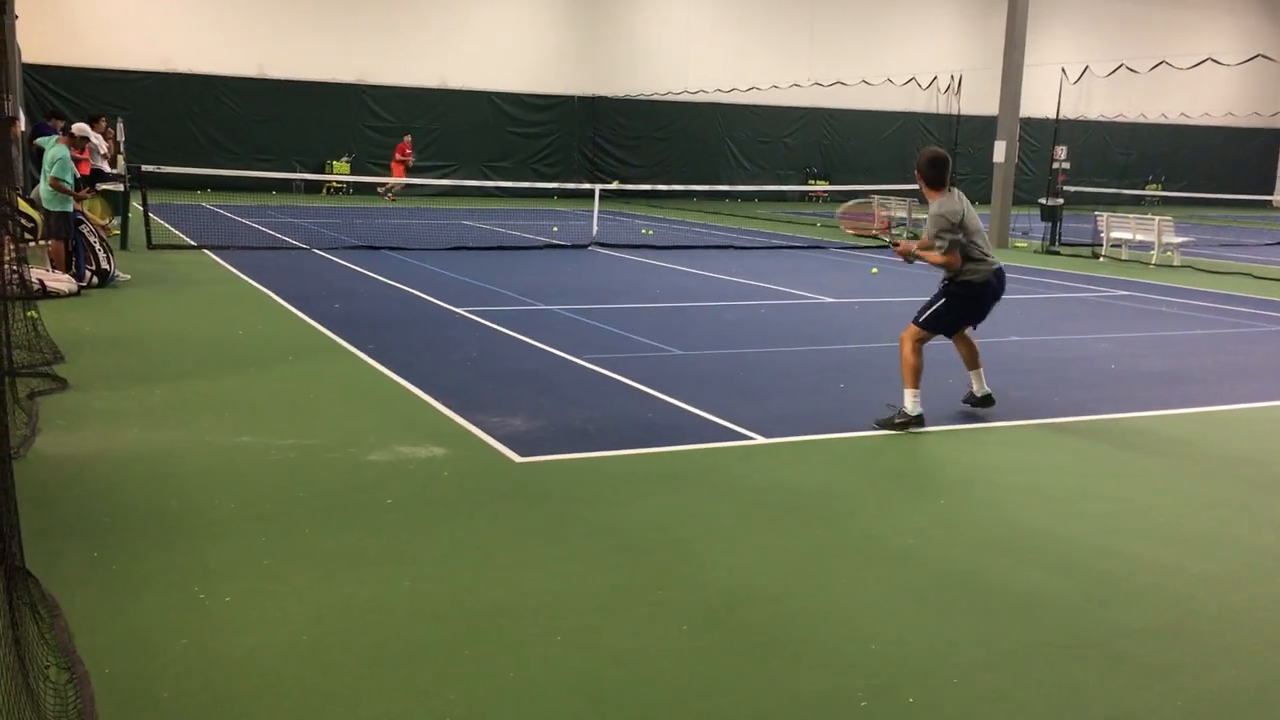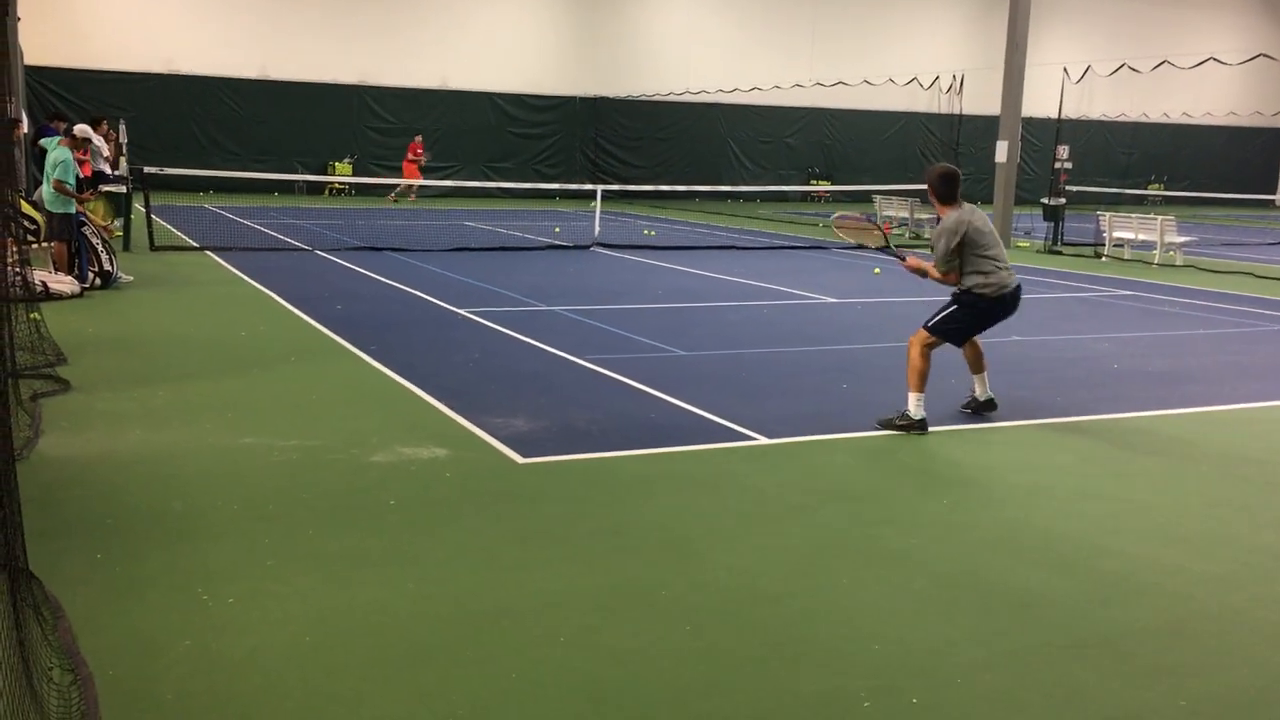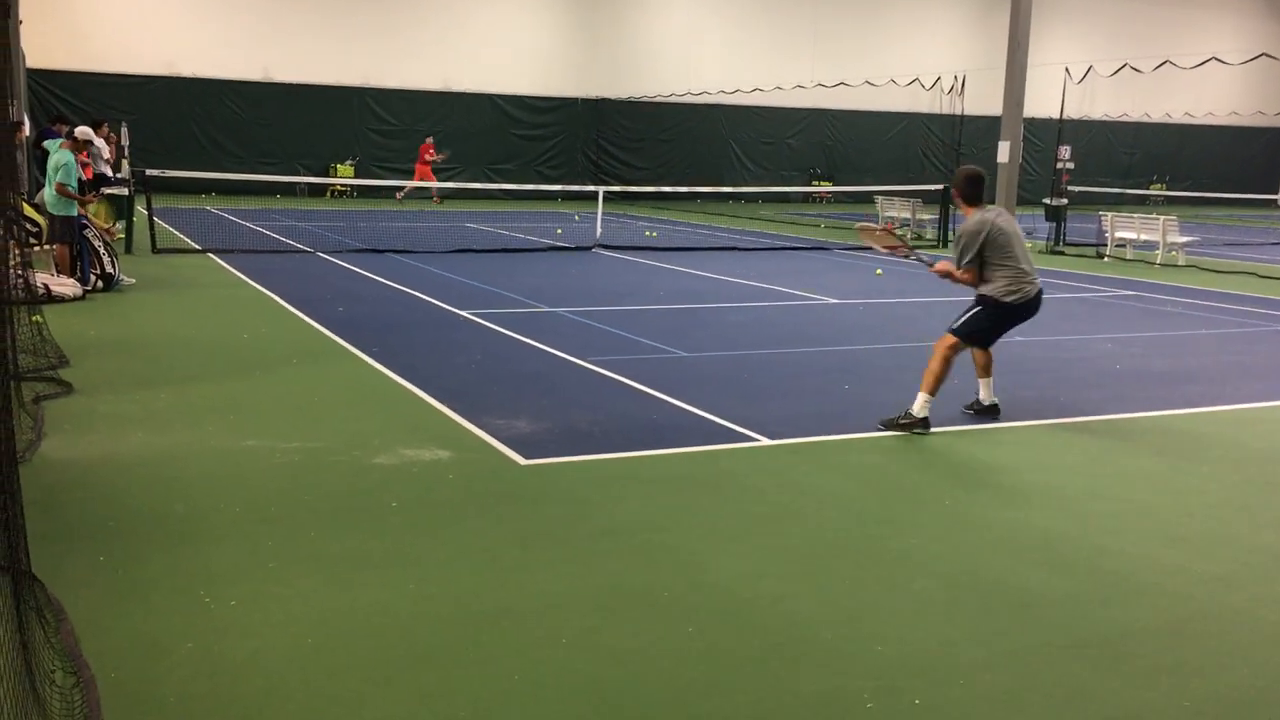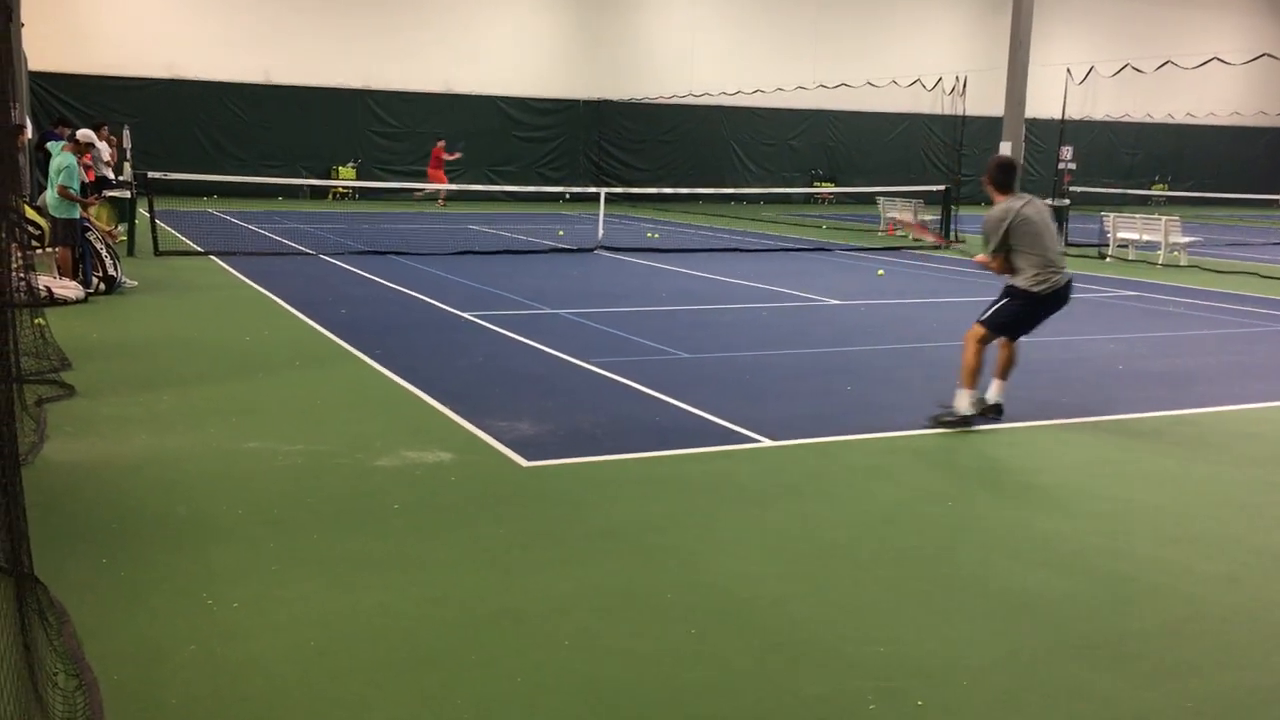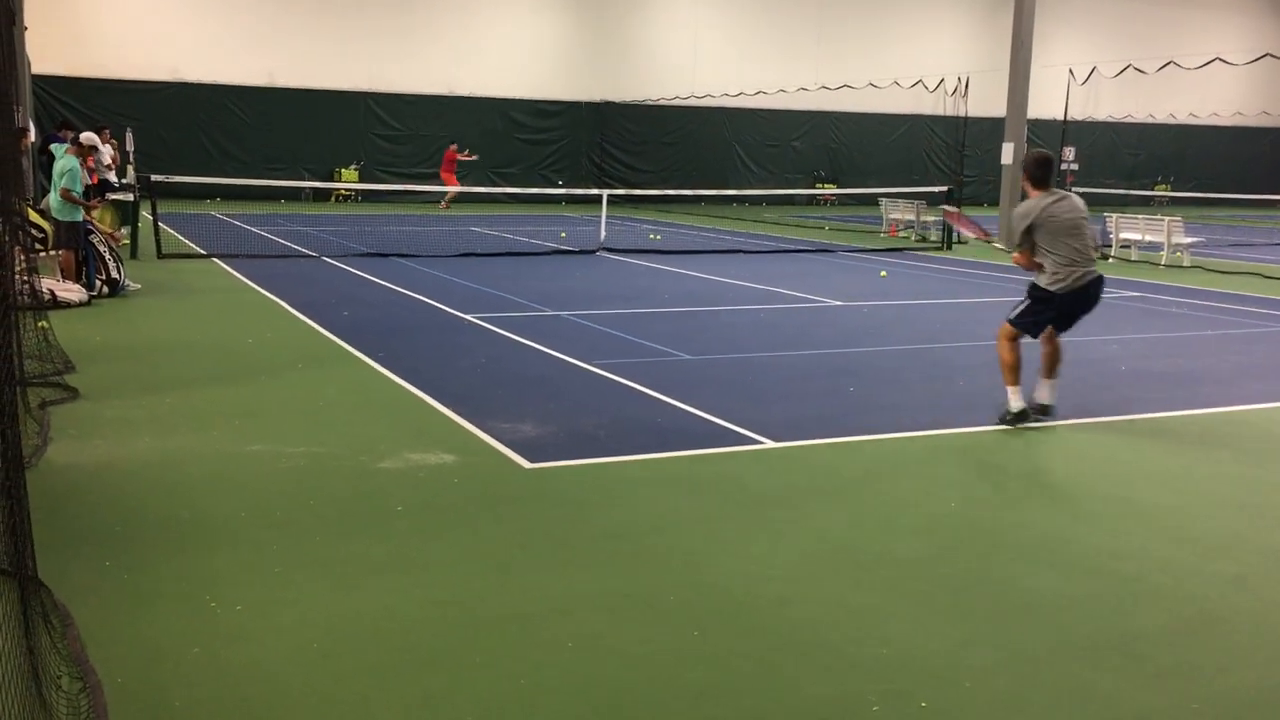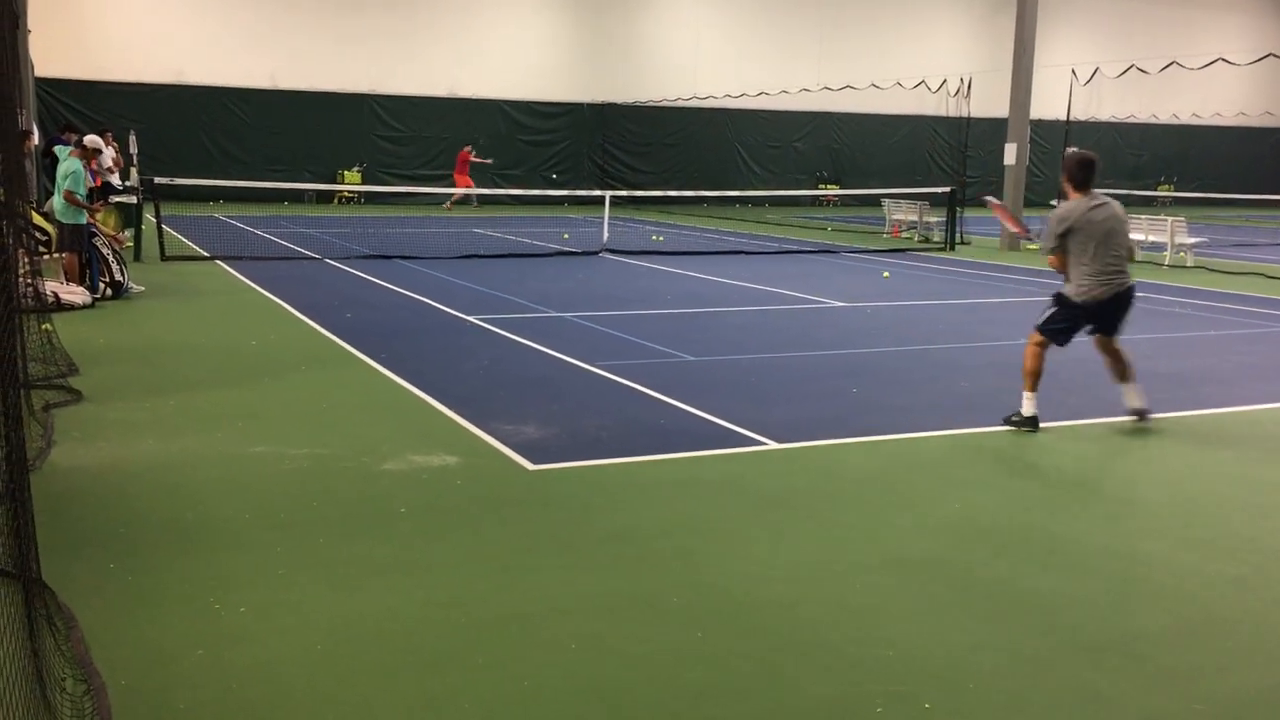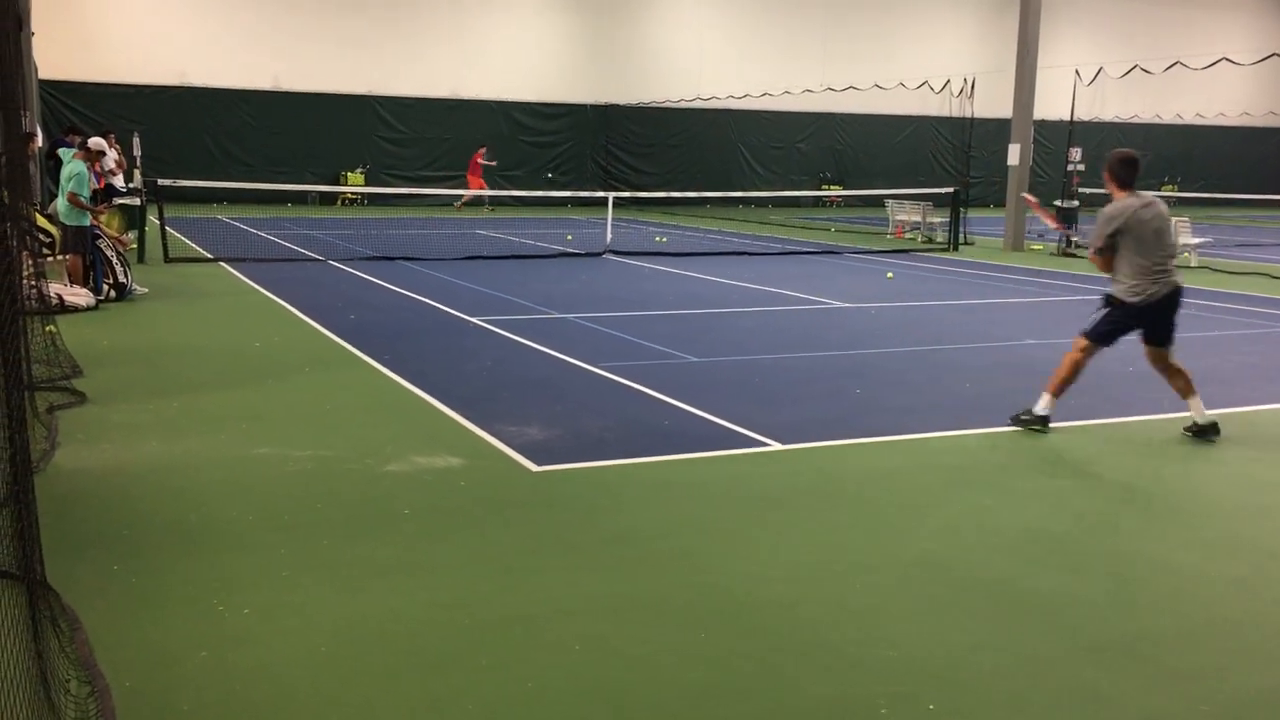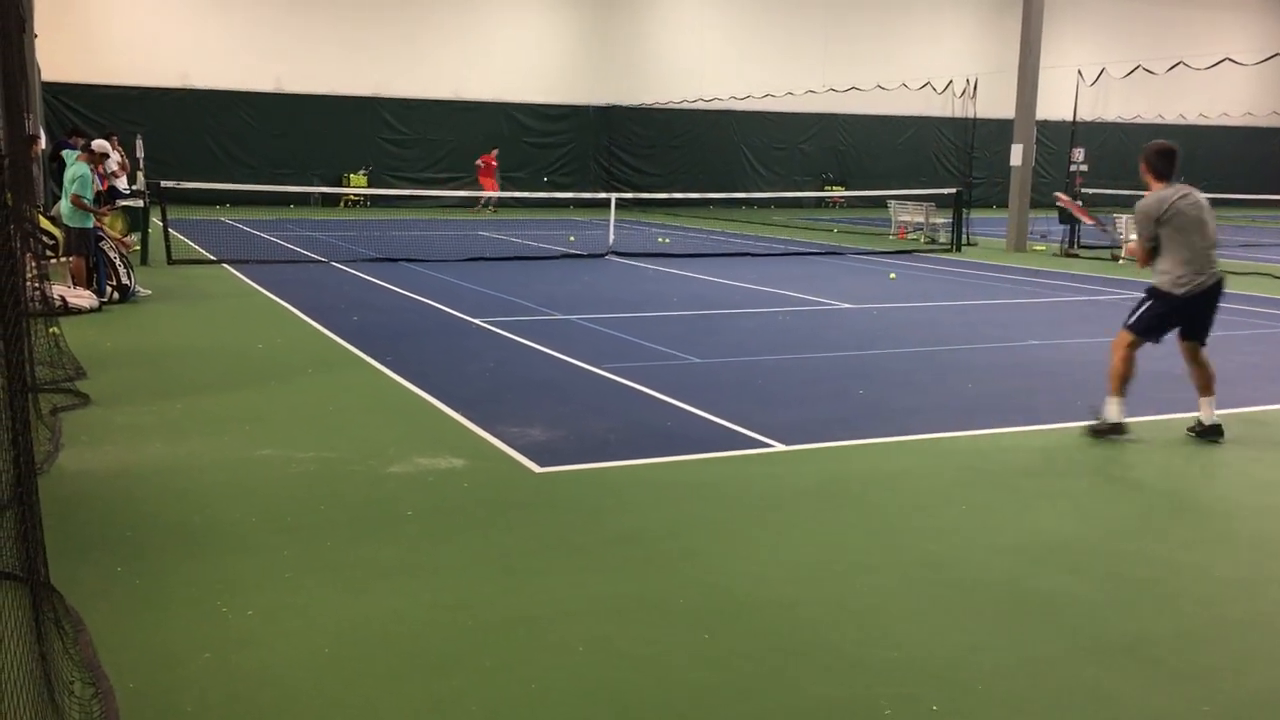
dt=0.1s
person 1, frame 1
left shoulder: (940, 213)
right shoulder: (954, 196)
left elbow: (953, 262)
left wrist: (914, 252)
right wrist: (917, 248)
left hip: (971, 285)
right hip: (992, 280)
left knee: (911, 338)
right knee: (957, 330)
left ankle: (911, 412)
right ankle: (981, 392)
person 1, frame 2
left shoulder: (947, 228)
right shoulder: (971, 212)
left elbow: (949, 277)
left wrist: (921, 266)
right wrist: (927, 264)
left hip: (984, 298)
right hip: (1009, 293)
left knee: (919, 344)
right knee: (965, 334)
left ankle: (915, 415)
right ankle: (984, 397)
person 1, frame 3
left shoulder: (970, 228)
right shoulder: (1002, 214)
left elbow: (972, 278)
left wrist: (949, 270)
right wrist: (958, 269)
left hip: (1004, 301)
right hip: (1030, 297)
left knee: (945, 348)
right knee: (979, 339)
left ankle: (918, 413)
right ankle: (988, 401)
person 1, frame 4
left shoulder: (996, 217)
right shoulder: (1037, 204)
left elbow: (1003, 266)
left wrist: (988, 261)
left hip: (1033, 291)
right hip: (1060, 287)
left knee: (975, 339)
right knee: (1008, 334)
left ankle: (963, 409)
right ankle: (993, 401)
person 1, frame 5
left shoulder: (1025, 212)
right shoulder: (1075, 201)
left elbow: (1024, 262)
right elbow: (1088, 246)
left wrist: (1023, 257)
left hip: (1056, 290)
right hip: (1091, 284)
left knee: (1007, 337)
right knee: (1049, 334)
left ankle: (1016, 408)
right ankle: (1044, 401)
person 1, frame 6
left shoulder: (1062, 216)
right shoulder: (1115, 208)
left elbow: (1059, 265)
right elbow: (1128, 254)
left wrist: (1058, 257)
left hip: (1083, 298)
right hip: (1121, 293)
left knee: (1036, 344)
right knee: (1106, 344)
left ankle: (1028, 412)
right ankle: (1136, 404)
person 1, frame 7
left shoulder: (1111, 214)
right shoulder: (1159, 206)
left elbow: (1103, 265)
right elbow: (1169, 252)
left wrist: (1098, 253)
left hip: (1129, 299)
right hip: (1167, 294)
left knee: (1080, 350)
right knee: (1161, 358)
left ankle: (1041, 412)
right ankle: (1203, 420)
person 1, frame 8
left shoulder: (1148, 205)
right shoulder: (1196, 197)
left elbow: (1145, 259)
right elbow: (1199, 244)
left wrist: (1134, 249)
left hip: (1173, 291)
right hip: (1210, 286)
left knee: (1124, 345)
right knee: (1193, 352)
left ankle: (1113, 418)
right ankle: (1209, 421)
